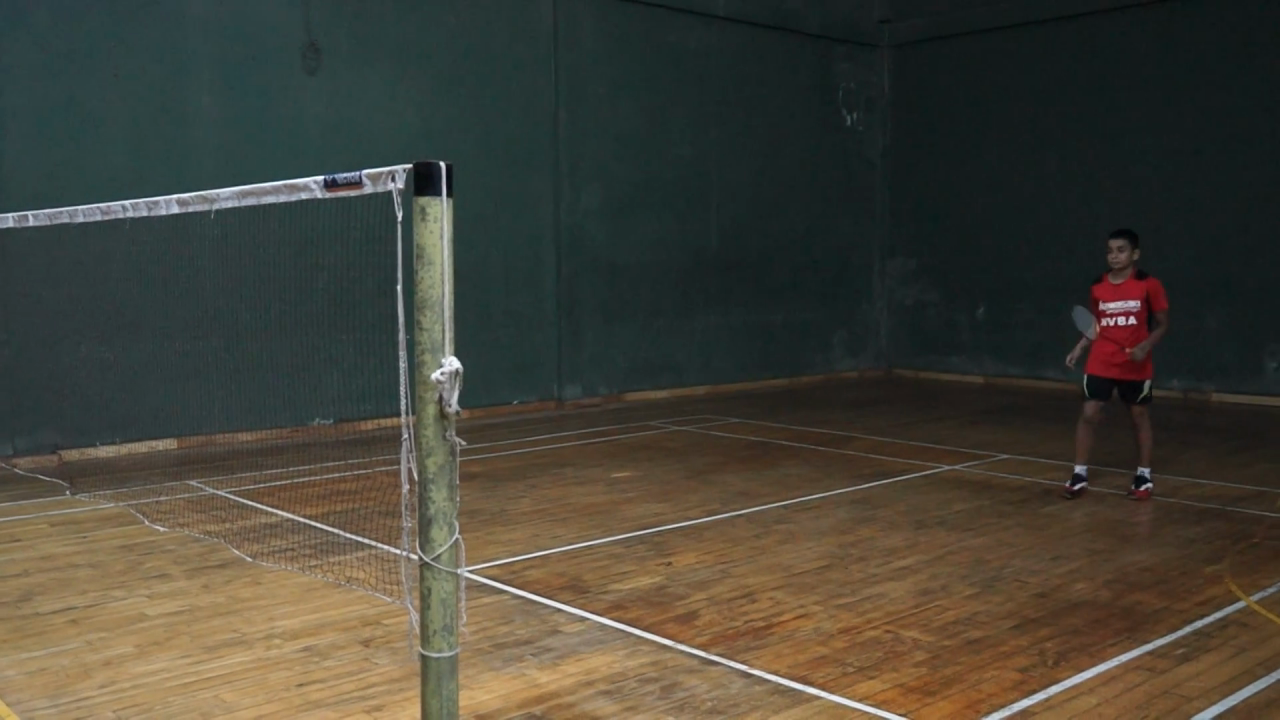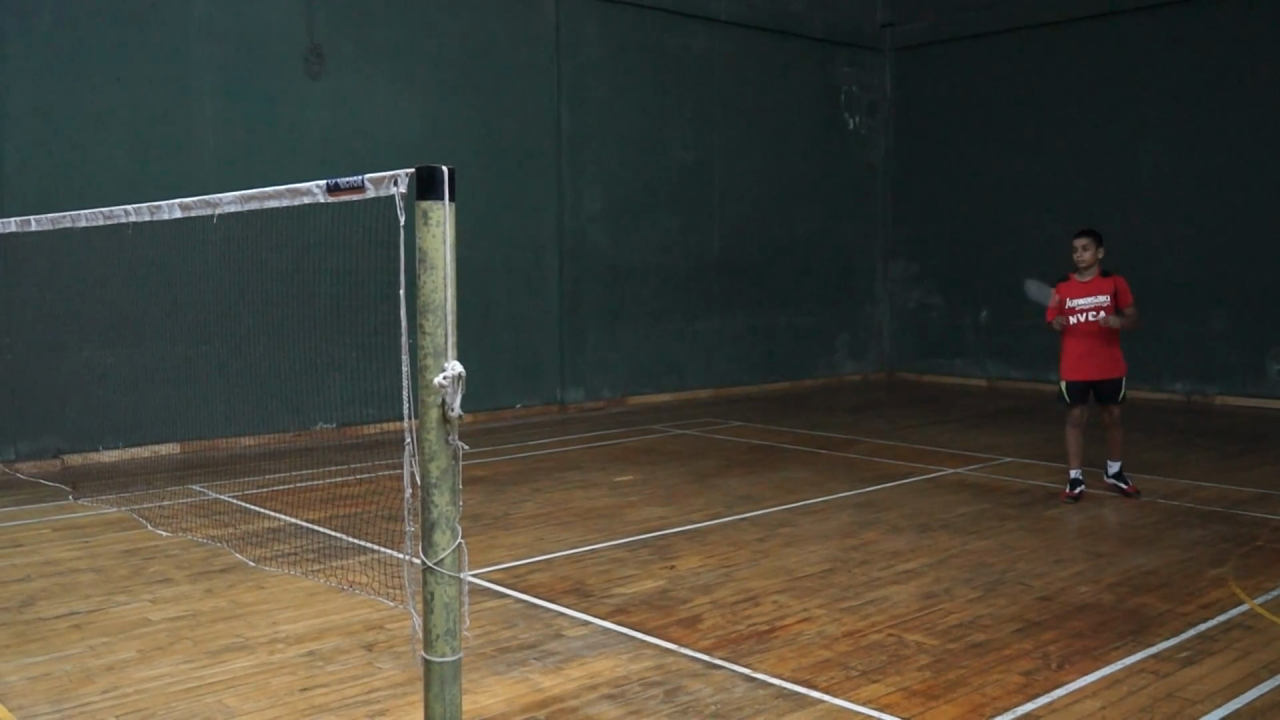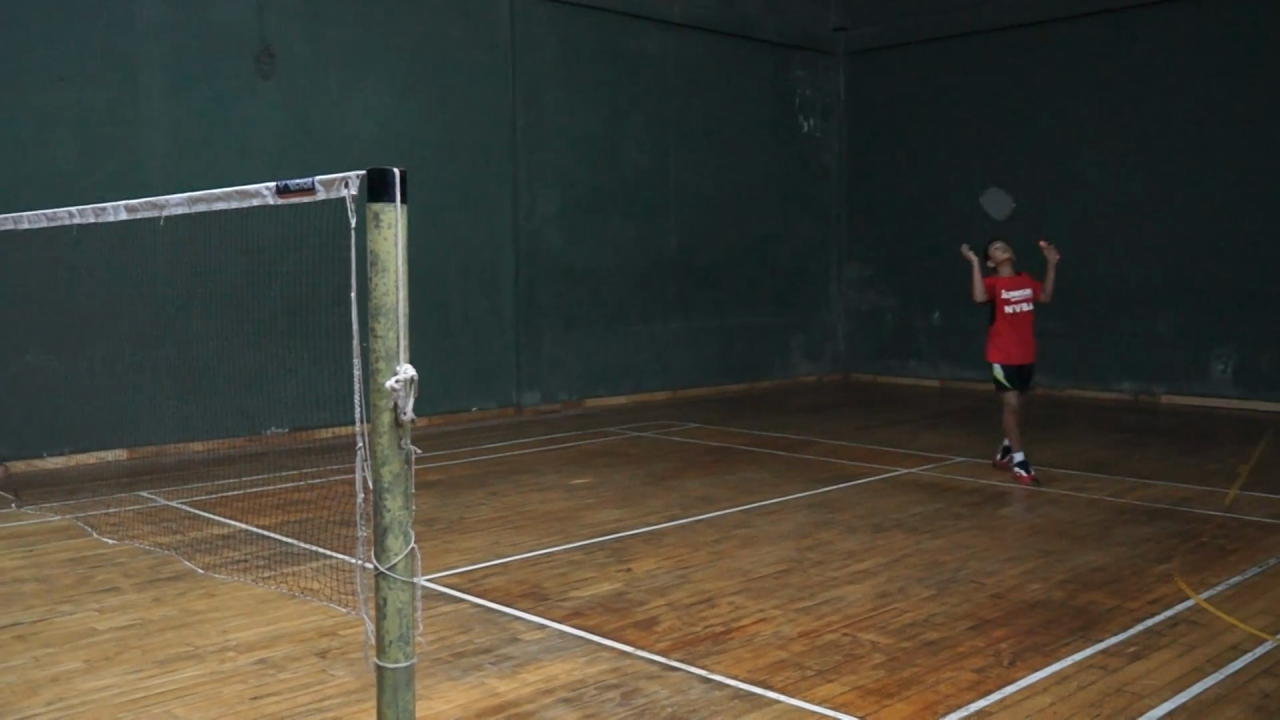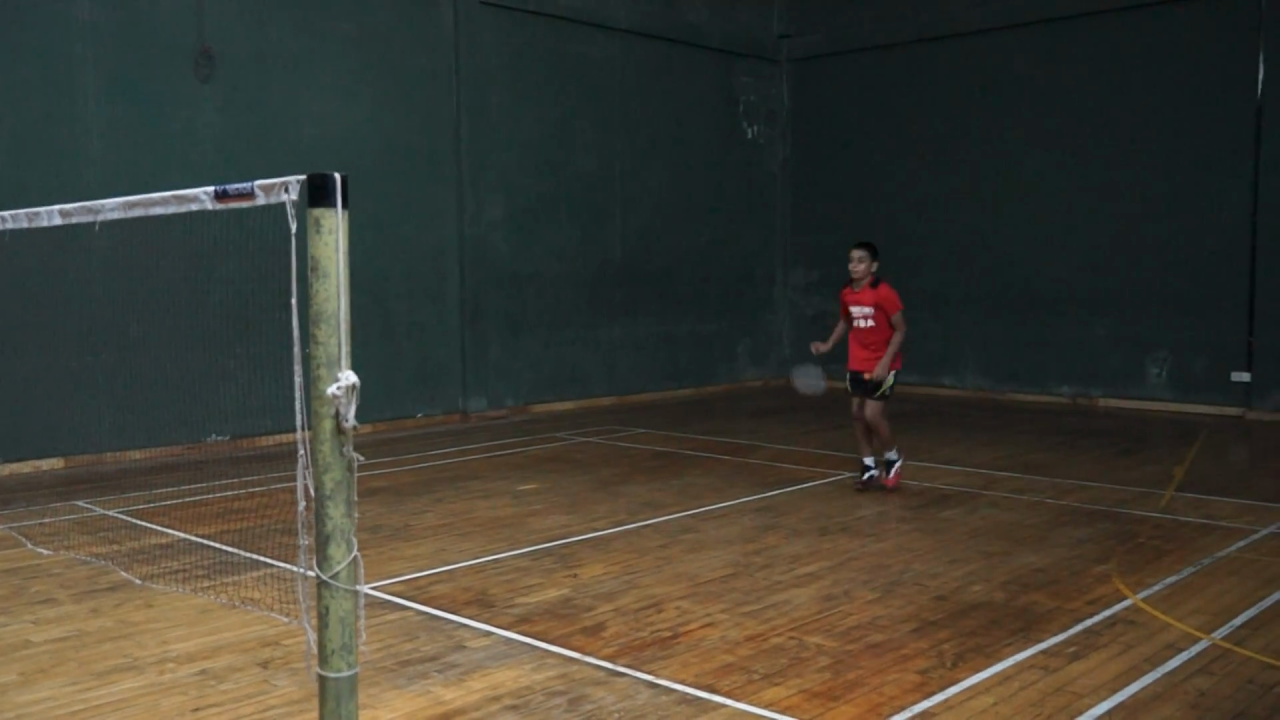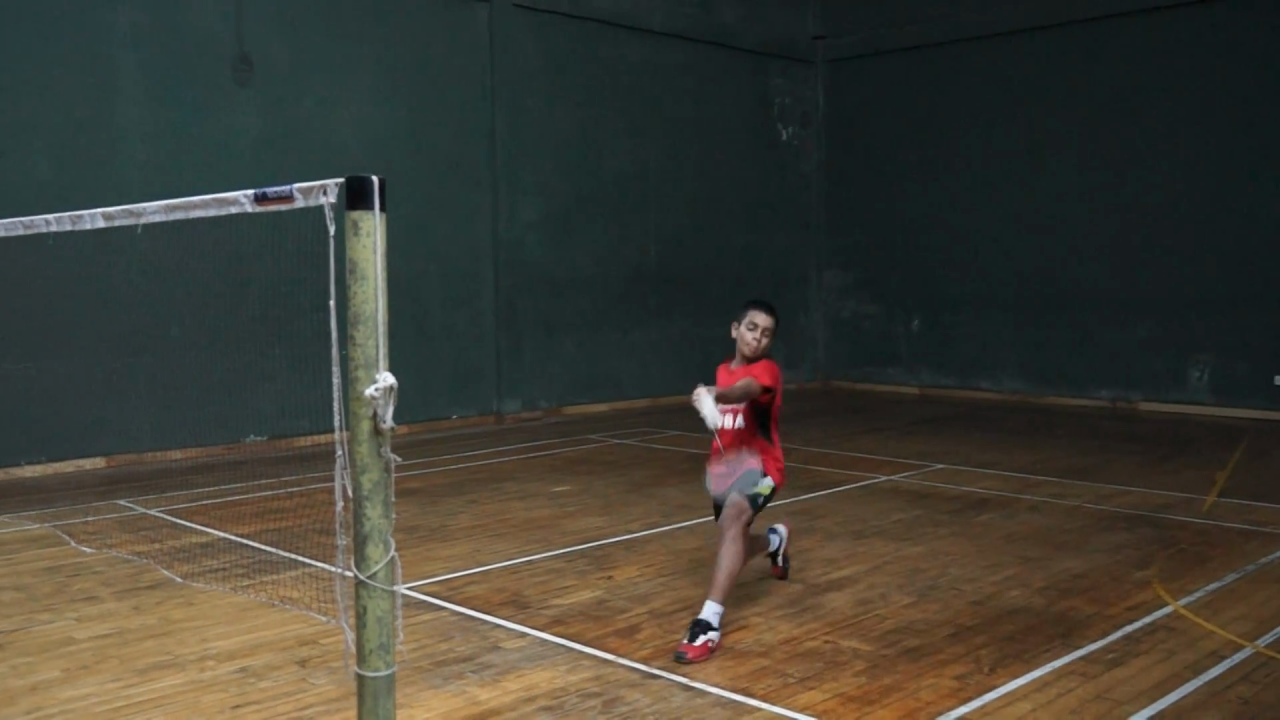
dt=1s
person 1, frame 1
left shoulder: (1149, 286)
right shoulder: (1098, 288)
left elbow: (1162, 324)
left wrist: (1146, 347)
right wrist: (1079, 348)
left hip: (1135, 365)
right hip: (1101, 363)
left knee: (1139, 416)
right knee: (1088, 415)
left ankle: (1144, 476)
right ankle: (1080, 474)
person 1, frame 2
left shoulder: (1115, 283)
right shoulder: (1062, 287)
left elbow: (1133, 319)
right elbow: (1053, 320)
left wrist: (1119, 321)
right wrist: (1057, 323)
left hip: (1110, 365)
right hip: (1074, 367)
left knee: (1113, 417)
right knee: (1075, 418)
left ankle: (1114, 471)
right ankle: (1075, 478)
person 1, frame 3
left shoulder: (1025, 279)
right shoulder: (992, 282)
left elbow: (1045, 297)
right elbow: (979, 298)
left wrist: (1051, 264)
right wrist: (975, 263)
left hip: (1026, 355)
right hip: (1002, 355)
left knee: (1018, 403)
right knee: (1012, 404)
left ankle: (1007, 447)
right ankle: (1018, 460)
person 1, frame 4
left shoulder: (883, 292)
right shoulder: (846, 294)
left elbow: (900, 329)
left wrist: (886, 360)
right wrist: (828, 344)
left hip: (881, 364)
right hip: (857, 363)
left knee: (872, 414)
right knee: (857, 414)
left ankle: (893, 457)
right ankle: (870, 468)
person 1, frame 5
left shoulder: (765, 370)
right shoulder: (724, 370)
left elbow: (746, 390)
left wrist: (715, 393)
left hip: (758, 466)
left knee: (731, 522)
right knee: (738, 543)
left ankle: (708, 623)
right ankle: (775, 539)
